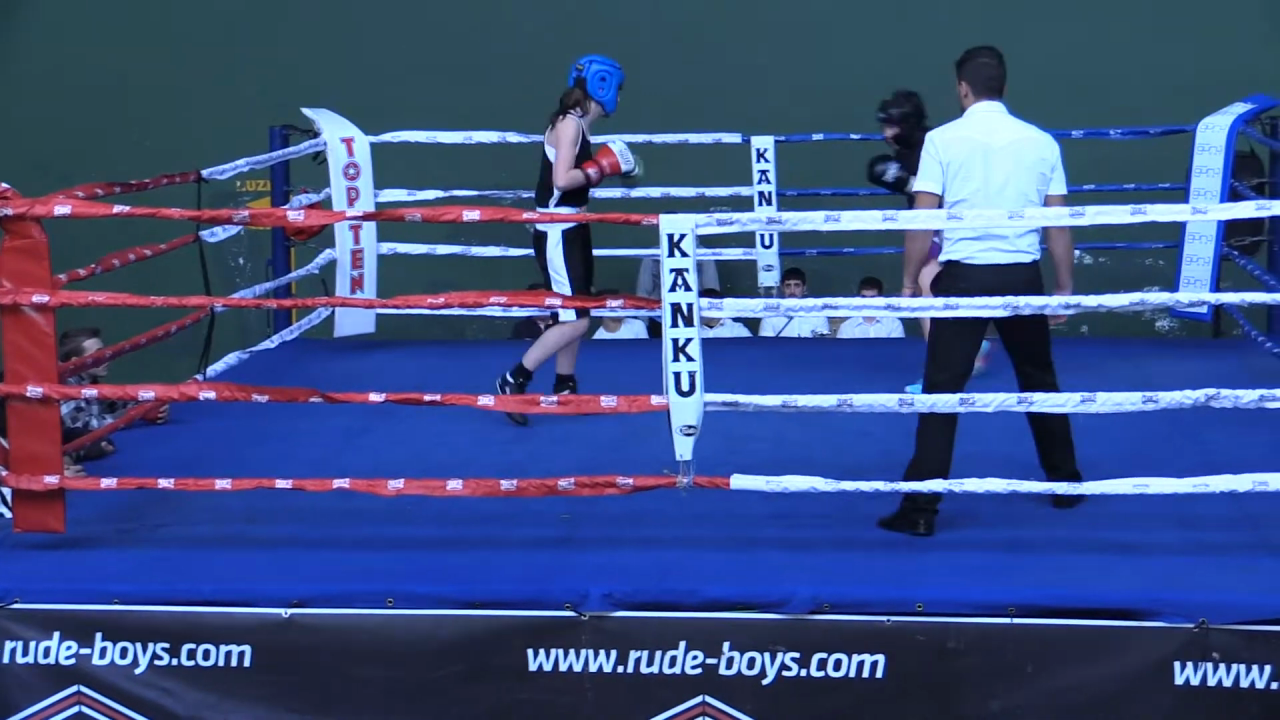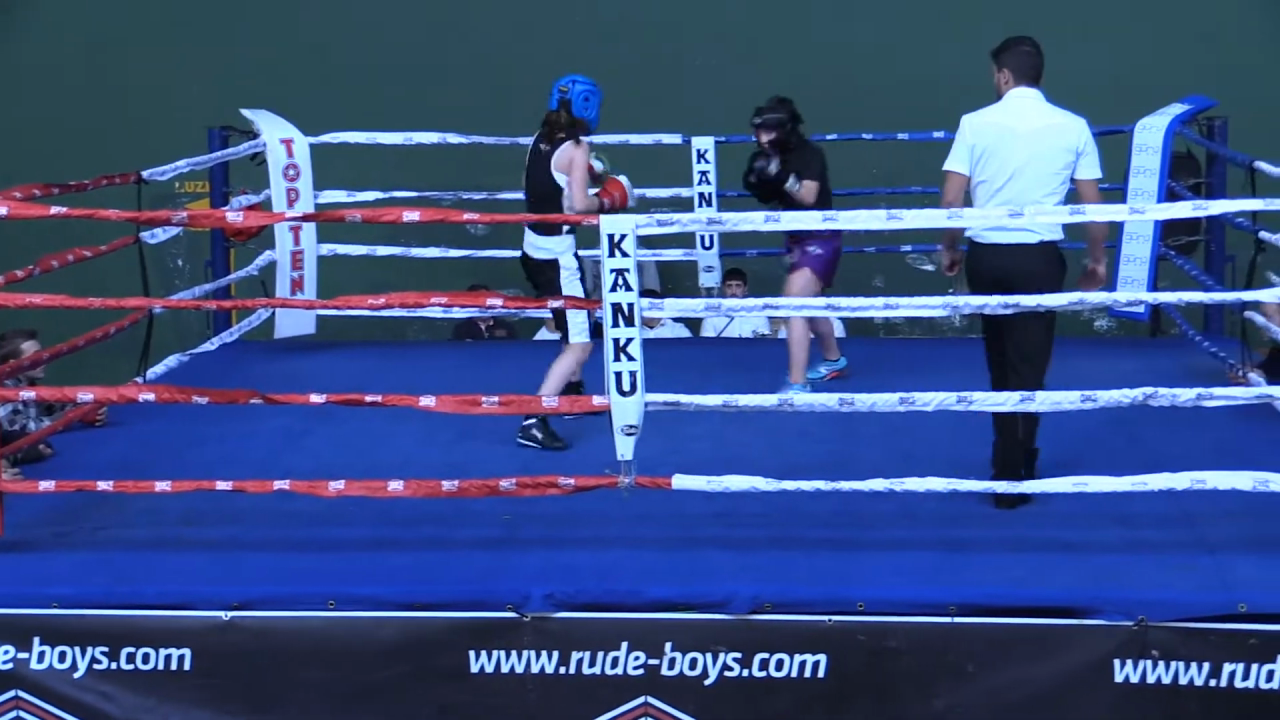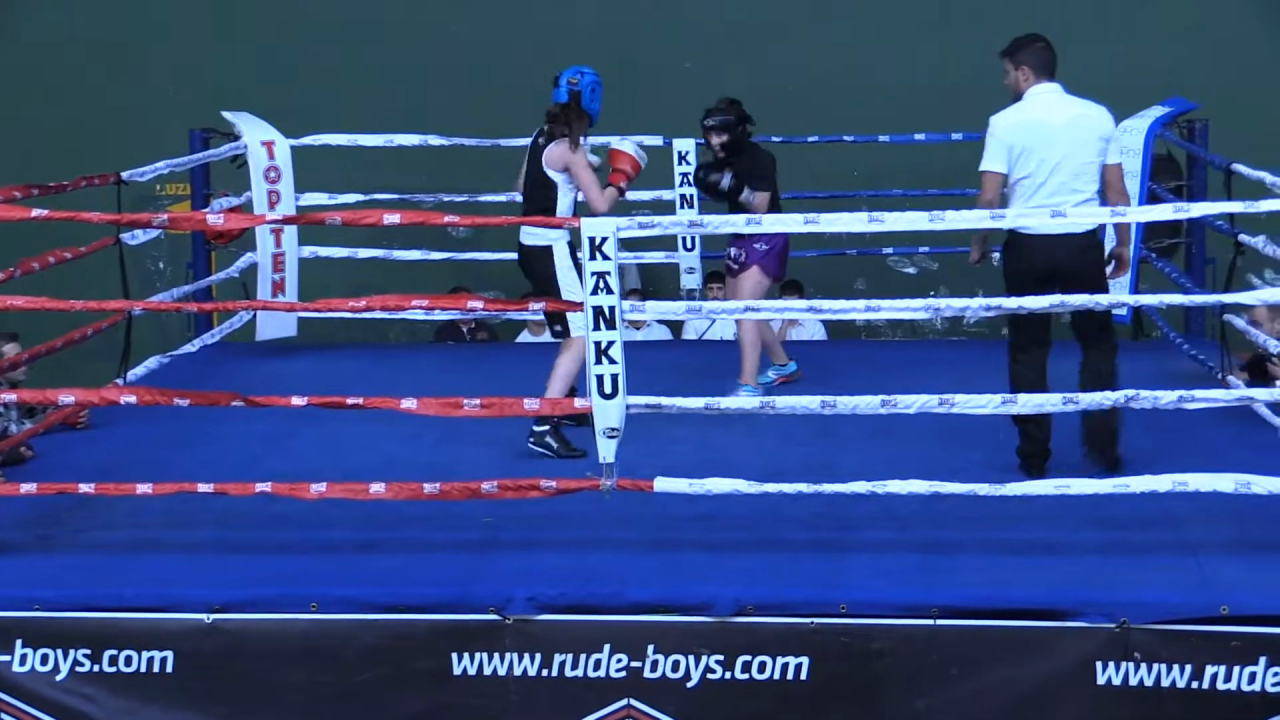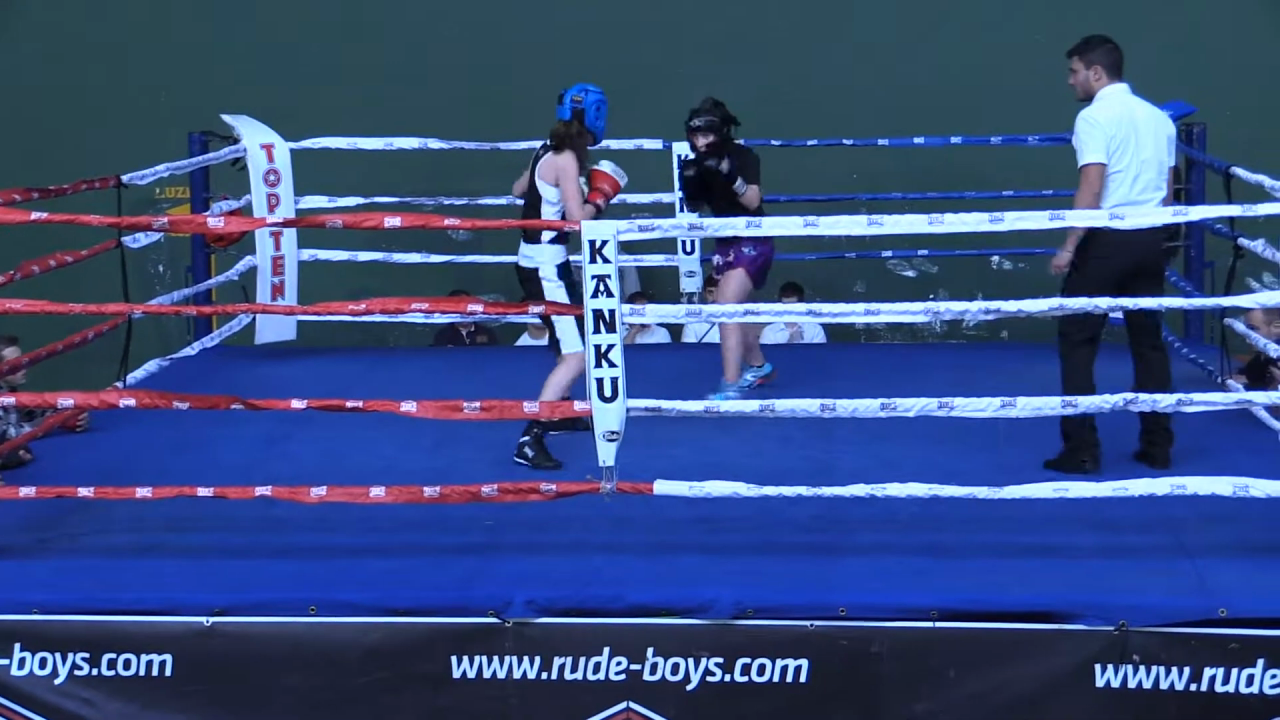
dt=0.5s
person 1, frame 1
left shoulder: (944, 139)
right shoulder: (1042, 142)
left elbow: (923, 222)
right elbow: (1057, 225)
left wrist: (909, 279)
right wrist: (1065, 286)
left hip: (964, 276)
right hip: (1022, 277)
left knee: (942, 391)
right knee: (1040, 381)
left ankle: (919, 508)
right ankle: (1064, 483)
person 1, frame 2
left shoulder: (976, 123)
right shoulder: (1073, 126)
left elbow: (951, 199)
right elbow: (1091, 204)
left wrist: (949, 248)
right wrist: (1098, 258)
left hip: (985, 255)
right hip: (1038, 258)
left knee: (1001, 362)
right knee: (1026, 372)
left ankle: (1013, 461)
right ankle: (1011, 479)
person 1, frame 3
left shoulder: (1007, 121)
right shoulder: (1097, 116)
left elbow: (989, 197)
right elbow: (1115, 190)
left wrist: (978, 243)
right wrist: (1123, 244)
left hip: (1028, 246)
right hip: (1082, 244)
left knee: (1027, 350)
right knee: (1099, 343)
left ankle: (1033, 454)
right ankle: (1101, 441)
person 1, frame 4
left shoulder: (1095, 116)
right shoulder: (1159, 117)
left elbow: (1092, 190)
right elbow: (1166, 190)
left wrist: (1068, 246)
left hip: (1107, 241)
right hip: (1150, 240)
left knee: (1076, 341)
right knee: (1149, 342)
left ankle: (1081, 449)
right ankle: (1157, 446)
person 2, frame 1
left shoulder: (583, 125)
right shoulder: (568, 122)
right elbow: (563, 180)
left wrist: (614, 168)
right wrist: (601, 165)
left hip: (573, 227)
right hip: (556, 232)
left knee: (577, 316)
right knee: (572, 322)
left ankle: (562, 386)
right ankle: (514, 380)
person 2, frame 2
left shoulder: (542, 140)
right shoulder: (576, 149)
right elbow: (576, 205)
right wrist: (608, 200)
left hip: (535, 252)
right hip: (556, 257)
left knee: (578, 322)
right knee: (579, 345)
left ankle: (571, 392)
right ankle: (534, 420)
person 2, frame 3
left shoulder: (543, 136)
right shoulder: (571, 145)
left elbow: (523, 188)
right elbow: (600, 206)
right wrist: (622, 176)
left hip: (534, 245)
right hip: (551, 248)
left knee: (573, 331)
right knee: (579, 339)
left ankle: (565, 404)
right ankle: (544, 426)
person 2, frame 4
left shoulder: (549, 151)
right shoulder: (566, 159)
left elbow: (518, 190)
right elbow: (578, 221)
right wrist: (601, 195)
left hip: (538, 262)
right hip: (544, 267)
left knee: (582, 333)
right knee: (575, 357)
left ankle: (560, 414)
right ankle: (530, 439)
person 3, frame 1
right shoulder: (907, 149)
left wrist: (902, 180)
right wrist: (889, 177)
left hip: (945, 231)
left knee: (926, 299)
right knee: (917, 294)
right ankle: (976, 345)
person 3, frame 2
left shoulder: (809, 154)
right shoulder: (777, 157)
left elbow: (808, 197)
right elbow: (775, 200)
left wrist: (780, 175)
right wrist: (760, 184)
left hip: (820, 241)
right hip: (799, 240)
left ankle: (797, 384)
right ankle: (833, 360)
person 3, frame 3
left shoulder: (760, 157)
right shoulder: (721, 158)
left elbow: (761, 206)
left wrist: (733, 185)
right wrist: (708, 184)
left hip: (766, 240)
right hip: (742, 239)
left ankle: (749, 385)
right ankle: (782, 365)
person 3, frame 4
left shoulder: (743, 157)
right shoulder: (700, 162)
left elbow: (752, 202)
right elbow: (695, 208)
left wrist: (729, 174)
right wrist: (691, 186)
left hip: (752, 243)
right hip: (725, 242)
left knee: (725, 307)
right knee: (733, 309)
left ankle: (731, 386)
right ankle: (758, 366)
